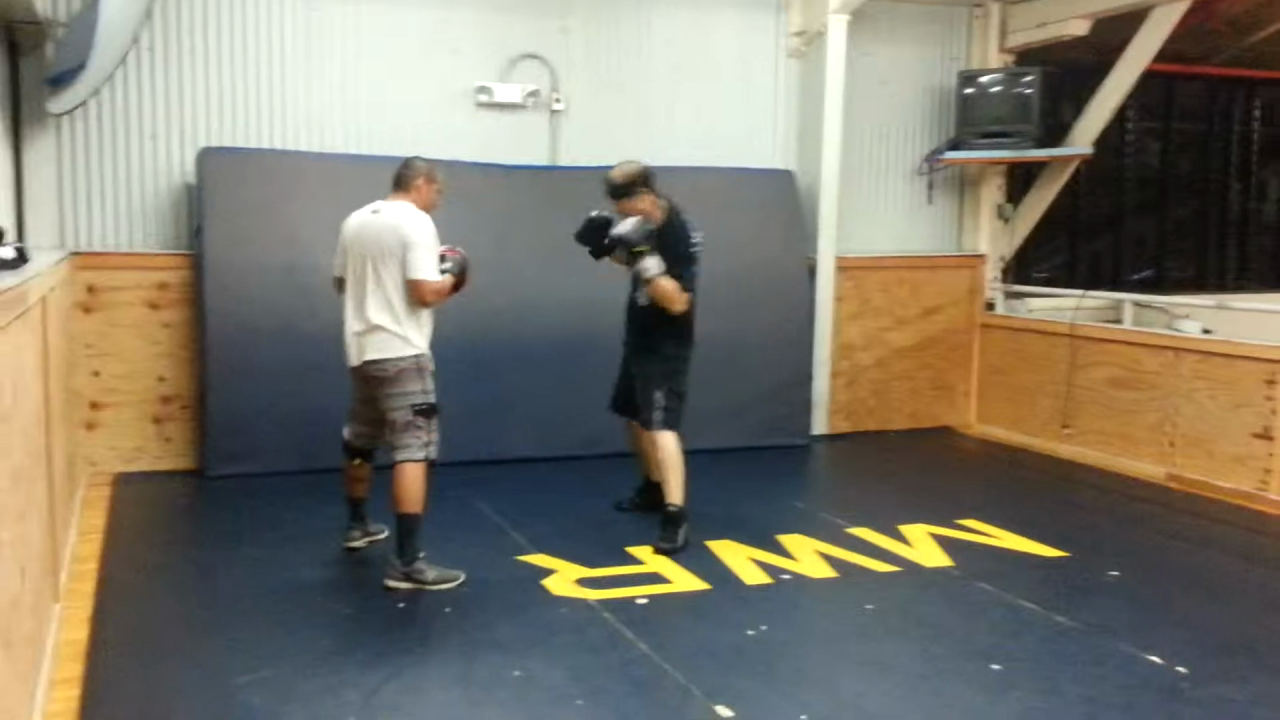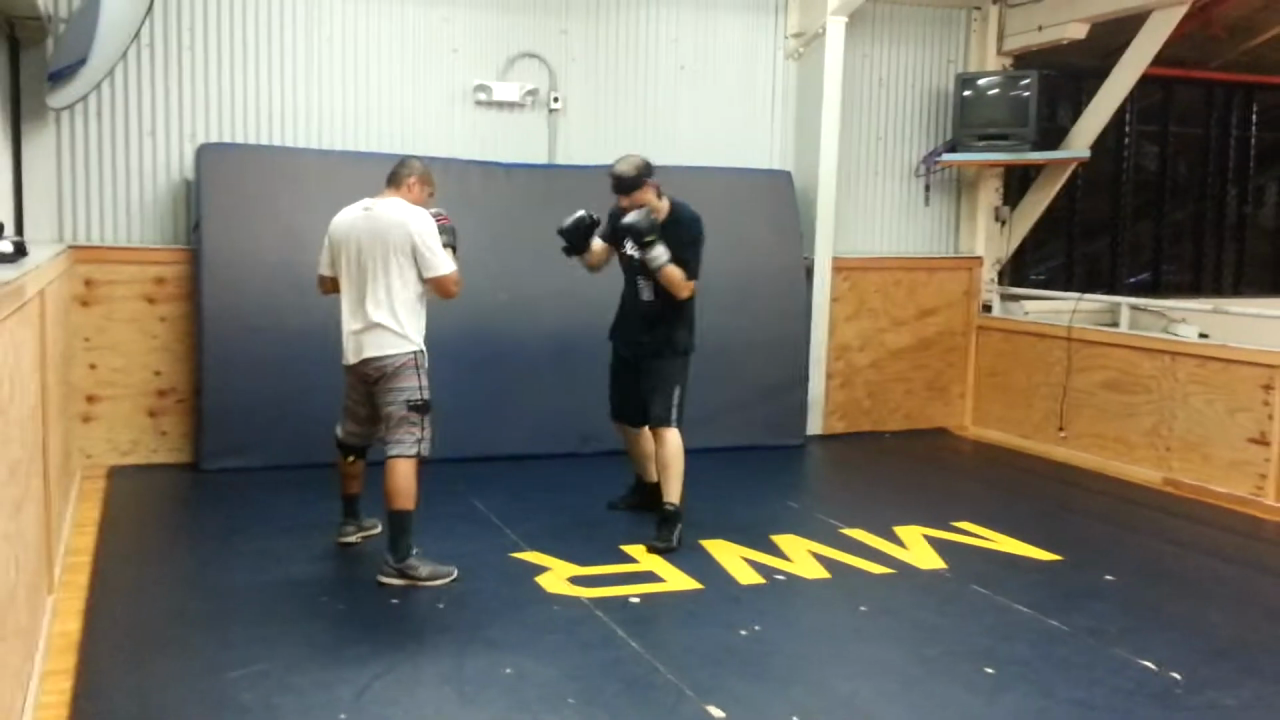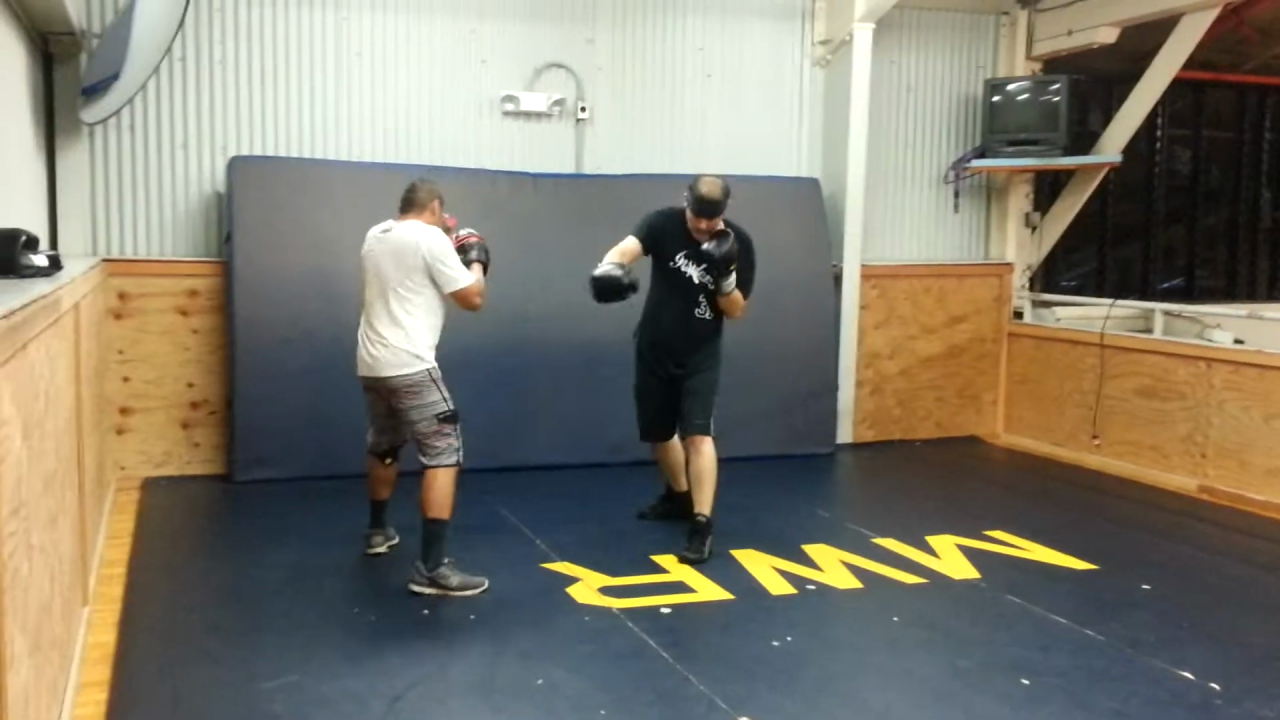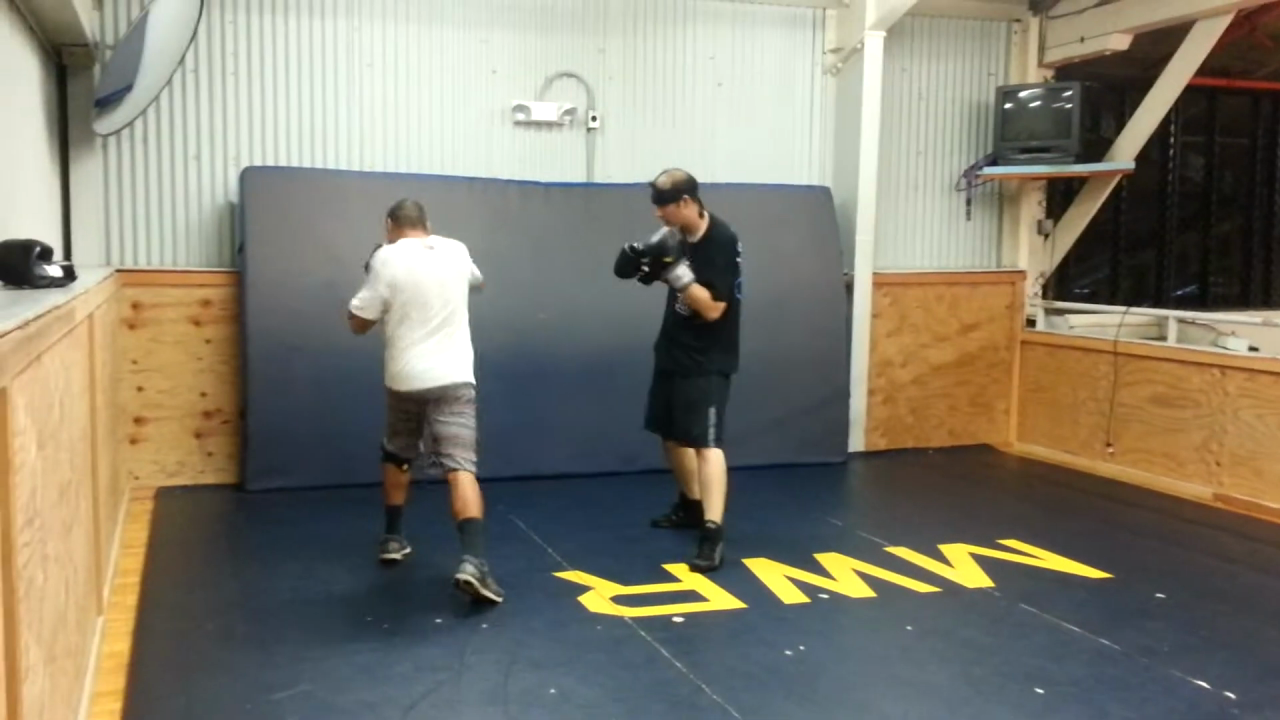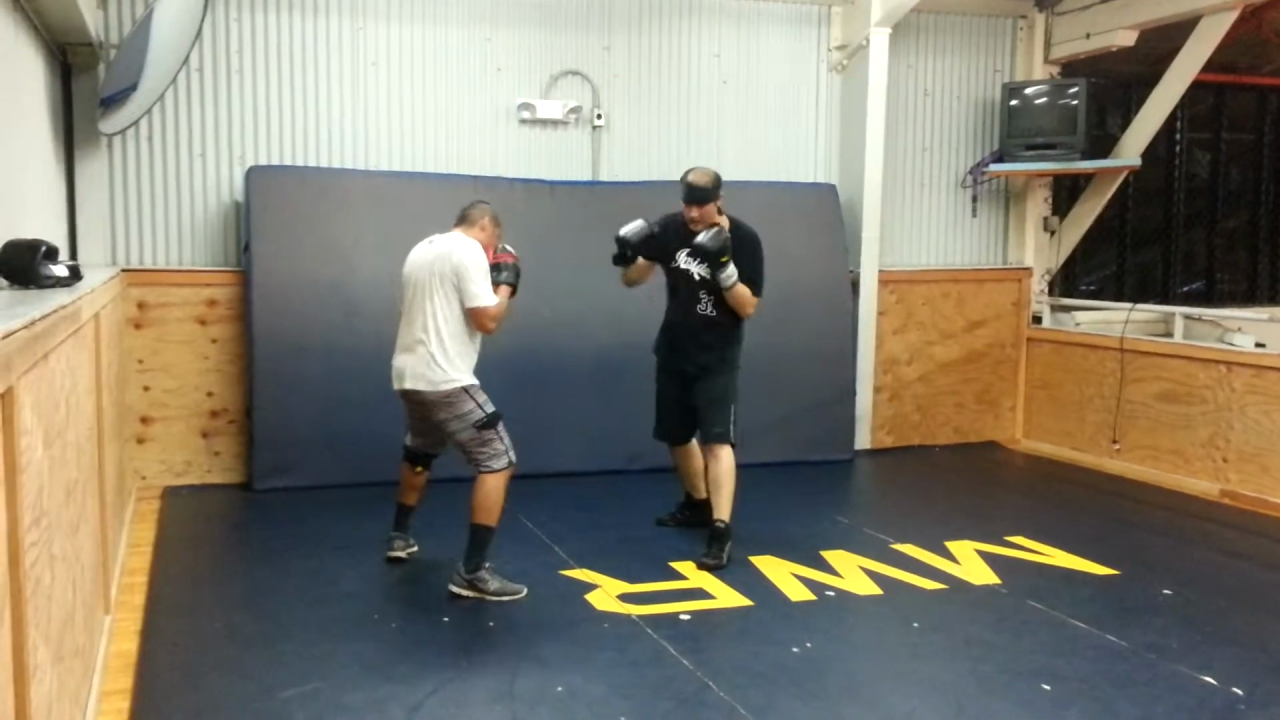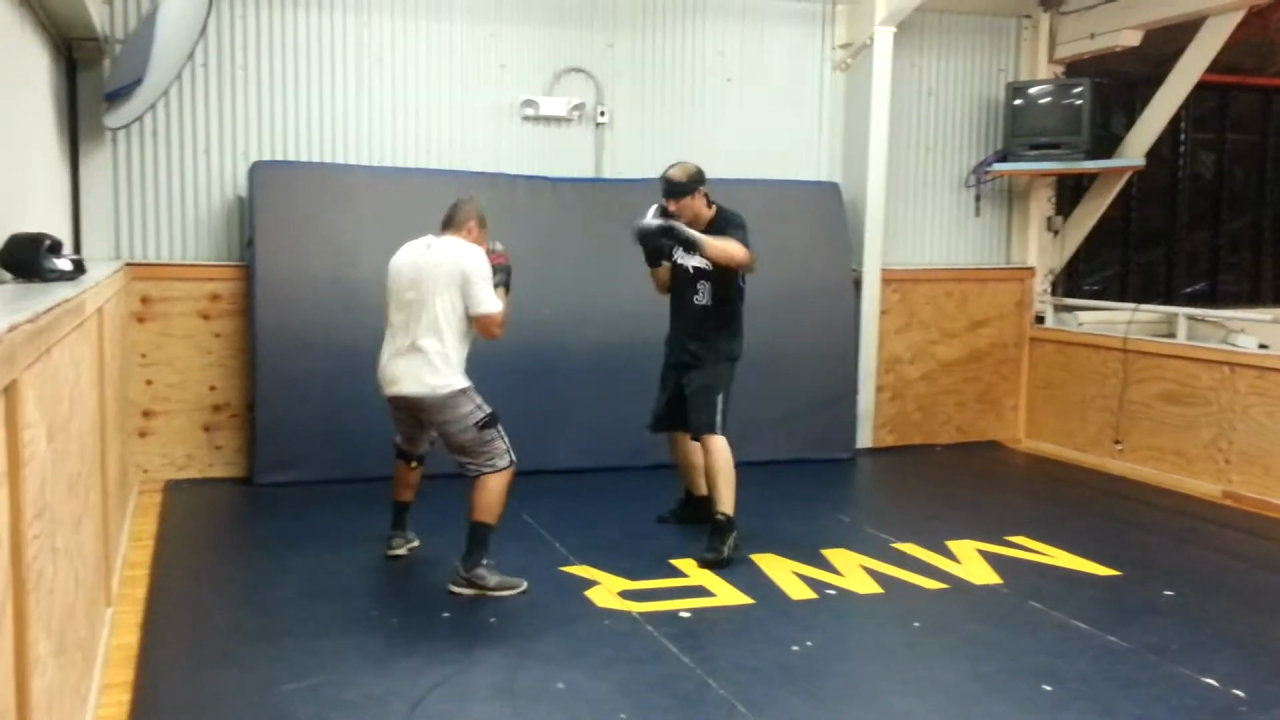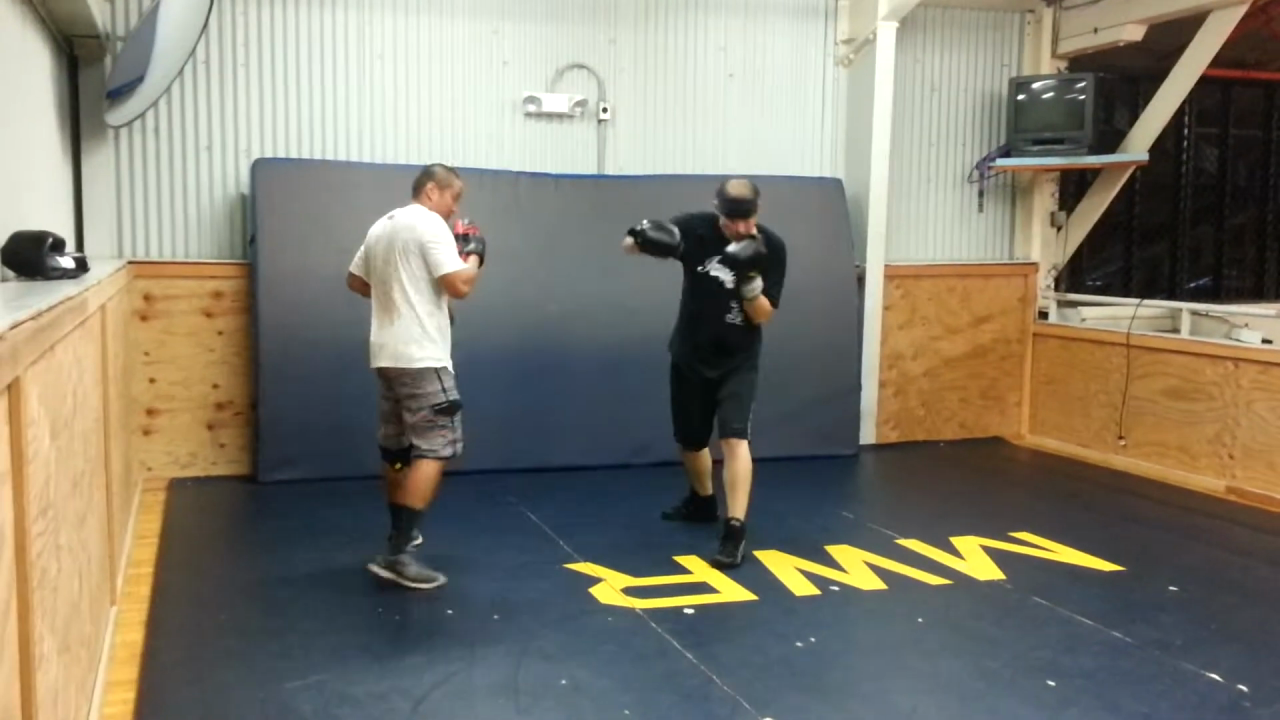
dt=0.5s
person 1, frame 1
left shoulder: (356, 220)
right shoulder: (415, 222)
left elbow: (342, 282)
right elbow: (425, 294)
right wrist: (451, 274)
left hip: (362, 351)
right hip: (400, 355)
left knee: (360, 442)
right knee: (413, 451)
left ankle: (357, 525)
right ankle: (406, 562)
person 1, frame 2
left shoulder: (342, 220)
right shoulder: (416, 219)
left elbow: (326, 283)
right elbow: (449, 287)
right wrist: (446, 245)
left hip: (356, 349)
right hip: (398, 351)
left knee: (353, 440)
right knee: (405, 448)
left ankle: (352, 520)
right ankle: (400, 559)
person 1, frame 3
left shoulder: (375, 237)
right shoulder: (430, 239)
right elbow: (472, 298)
right wrist: (476, 260)
left hip: (372, 366)
right hip: (410, 367)
left knee: (383, 448)
right knee: (443, 457)
left ankle: (377, 530)
right ankle: (431, 568)
person 1, frame 4
left shoulder: (386, 259)
right shoulder: (455, 252)
left elbow: (358, 324)
right elbow: (475, 280)
left hip: (404, 379)
right hip: (454, 377)
left knee: (398, 454)
right knee: (460, 467)
left ankle: (393, 539)
right ankle: (474, 564)
person 1, frame 5
left shoulder: (421, 250)
right shoulder: (468, 251)
right elbow: (487, 321)
right wrist: (505, 285)
left hip: (409, 375)
right hip: (446, 381)
left knee: (419, 454)
right knee: (498, 463)
left ankle: (399, 537)
right ankle: (472, 572)
person 1, frame 6
left shoulder: (403, 255)
right shoulder: (471, 259)
right elbow: (491, 327)
right wrist: (500, 285)
left hip: (394, 380)
right hip: (439, 384)
left knee: (411, 451)
right knee: (498, 463)
left ankle: (399, 533)
right ankle: (472, 569)
person 1, frame 7
left shoulder: (380, 228)
right shoulder: (429, 224)
left elbow: (355, 282)
right elbow: (460, 286)
right wrist: (474, 253)
left hip: (386, 354)
right hip: (421, 358)
left knee: (396, 447)
right knee: (435, 451)
left ankle: (401, 534)
right ankle: (395, 554)
person 2, frame 1
left shoulder: (676, 232)
right shoulder: (641, 216)
left elbow: (677, 303)
right elbow: (619, 257)
left wrist: (643, 256)
right wrist: (603, 241)
left hip: (665, 346)
right hip: (640, 338)
left knee: (659, 425)
right knee: (634, 416)
left ankle: (675, 516)
right ankle: (654, 487)
person 2, frame 2
left shoulder: (685, 220)
right shoulder: (623, 215)
left elbow: (684, 289)
right elbow: (595, 261)
left wrist: (652, 245)
right wrist: (578, 238)
left hip: (668, 344)
right hip: (628, 338)
left knee: (663, 424)
right knee: (628, 419)
left ankle: (672, 515)
right ankle: (649, 487)
person 2, frame 3
left shoulder: (740, 243)
right shoulder: (664, 222)
left elbow: (737, 311)
right elbow: (629, 247)
left wrist: (725, 273)
right wrist: (610, 267)
left hip: (700, 357)
right hip: (655, 350)
left knee: (698, 435)
right knee: (657, 432)
left ankle: (702, 525)
right ankle: (678, 496)
person 2, frame 4
left shoulder: (721, 240)
right shoulder: (680, 233)
left elbow: (711, 308)
left wrist: (673, 267)
right wrist: (648, 269)
left hip: (707, 360)
right hip: (673, 351)
left knee: (706, 442)
right knee: (671, 434)
left ankle: (713, 533)
right ankle: (691, 505)
person 2, frame 5
left shoulder: (744, 239)
right shoulder: (671, 227)
left elbow: (748, 307)
right elbow: (632, 279)
left wrist: (722, 264)
right wrist: (628, 254)
left hip: (716, 360)
right hip: (673, 353)
left knee: (717, 441)
right knee: (676, 437)
left ankle: (721, 532)
right ankle: (697, 504)
person 2, frame 6
left shoulder: (728, 222)
right shoulder: (677, 226)
left elbow: (741, 256)
left wrist: (687, 235)
right wrist: (655, 254)
left hip: (716, 347)
right hip: (681, 344)
left knee: (711, 432)
right knee: (676, 427)
left ankle: (723, 526)
right ankle: (698, 501)
person 2, frame 7
left shoulder: (772, 248)
right shoulder: (695, 227)
left elbow: (763, 316)
right elbow: (632, 246)
left wrist: (750, 275)
right wrist: (640, 237)
left hip: (737, 361)
right hip: (690, 356)
left knee: (734, 438)
right knee: (689, 441)
left ankle: (735, 530)
right ankle: (702, 501)
